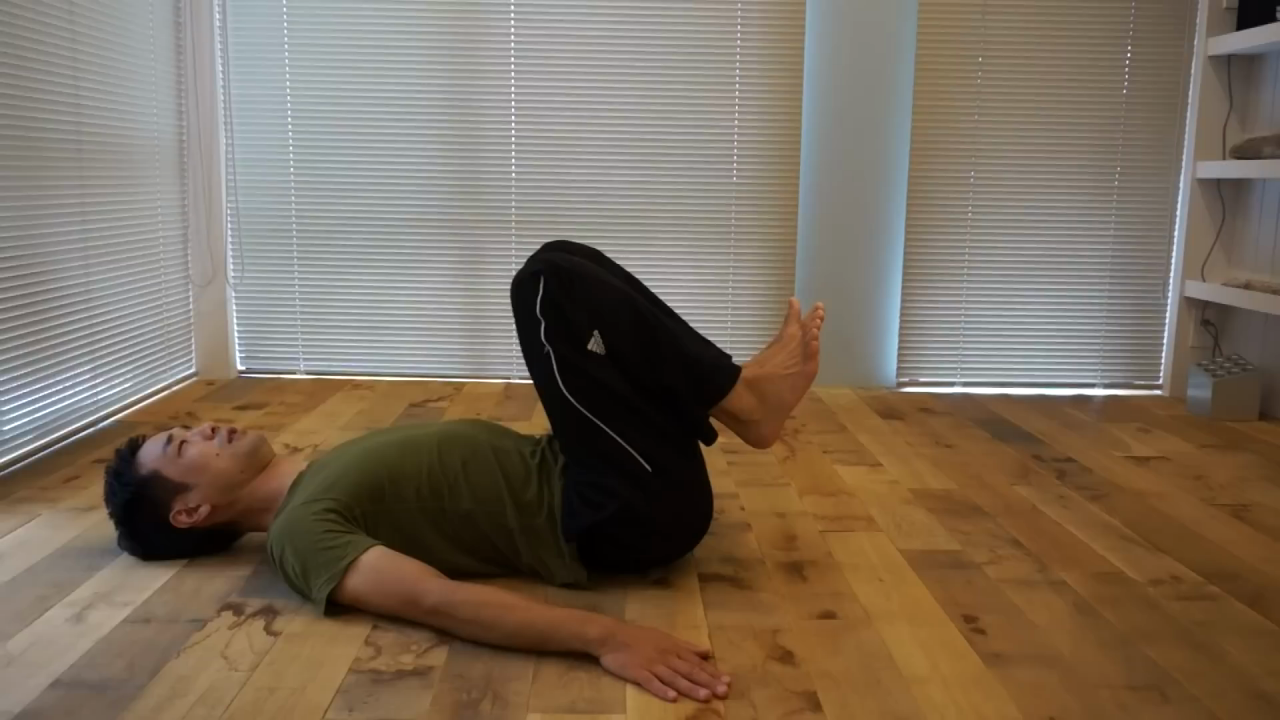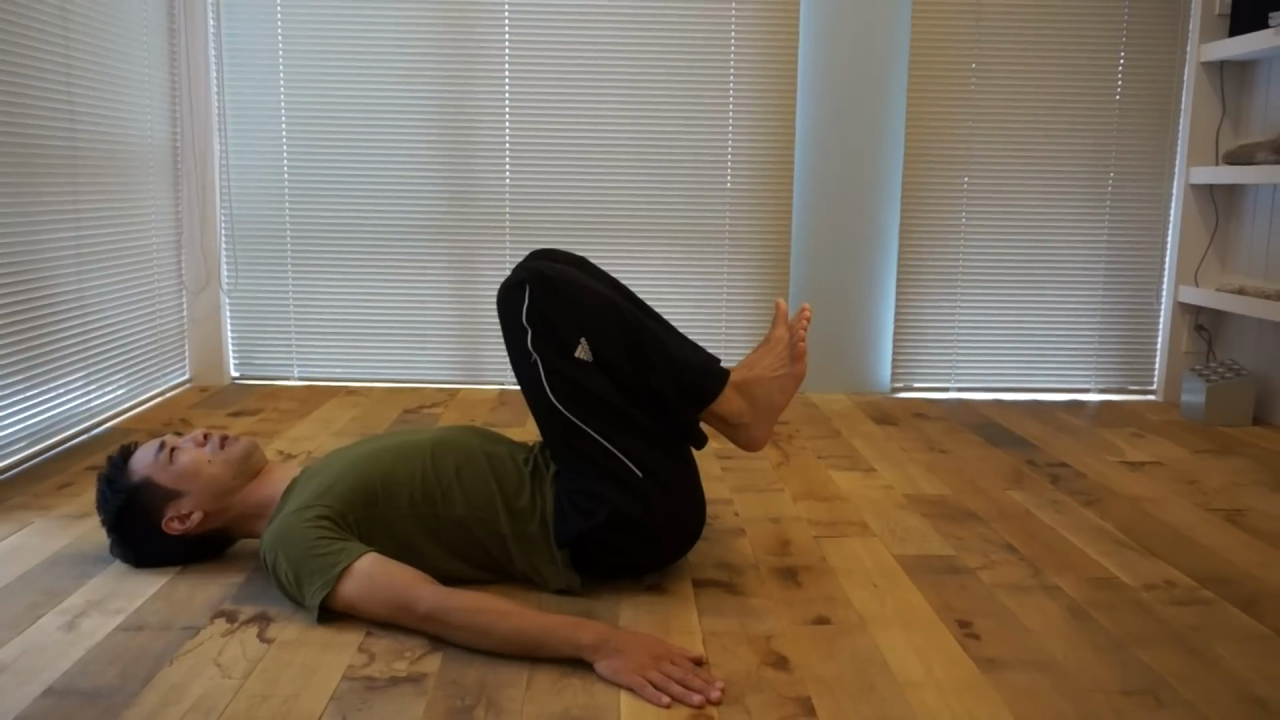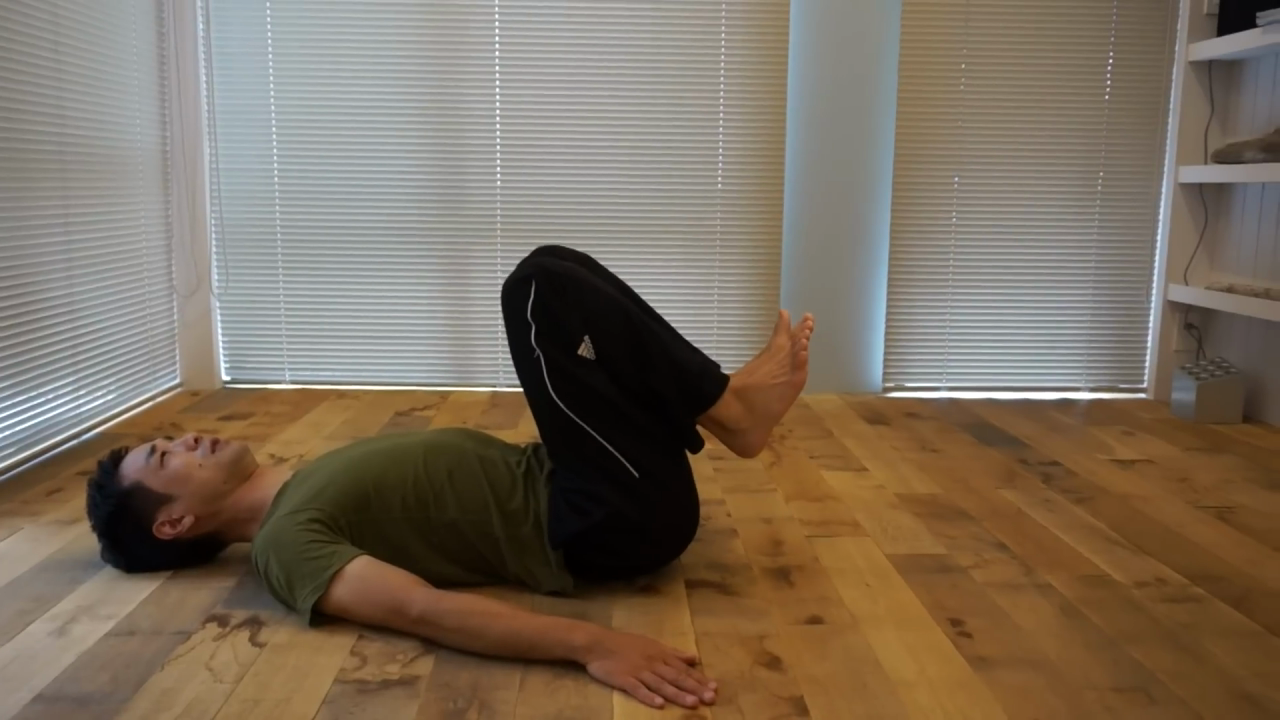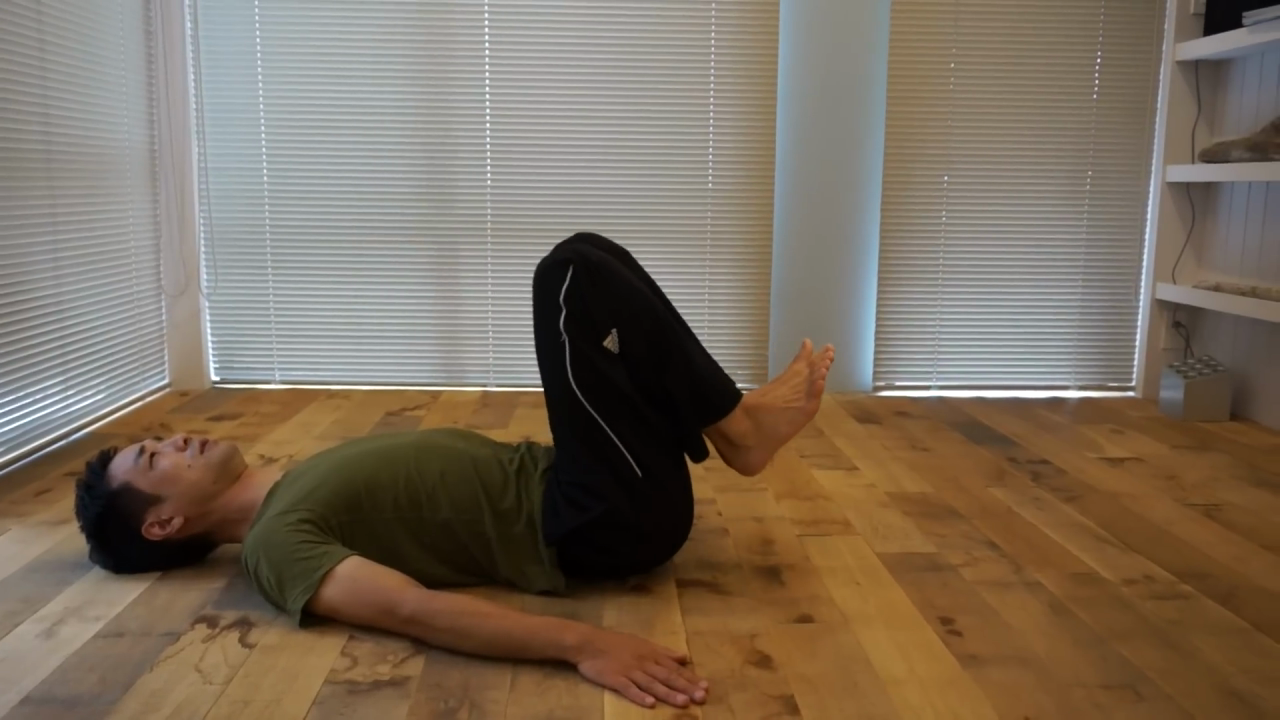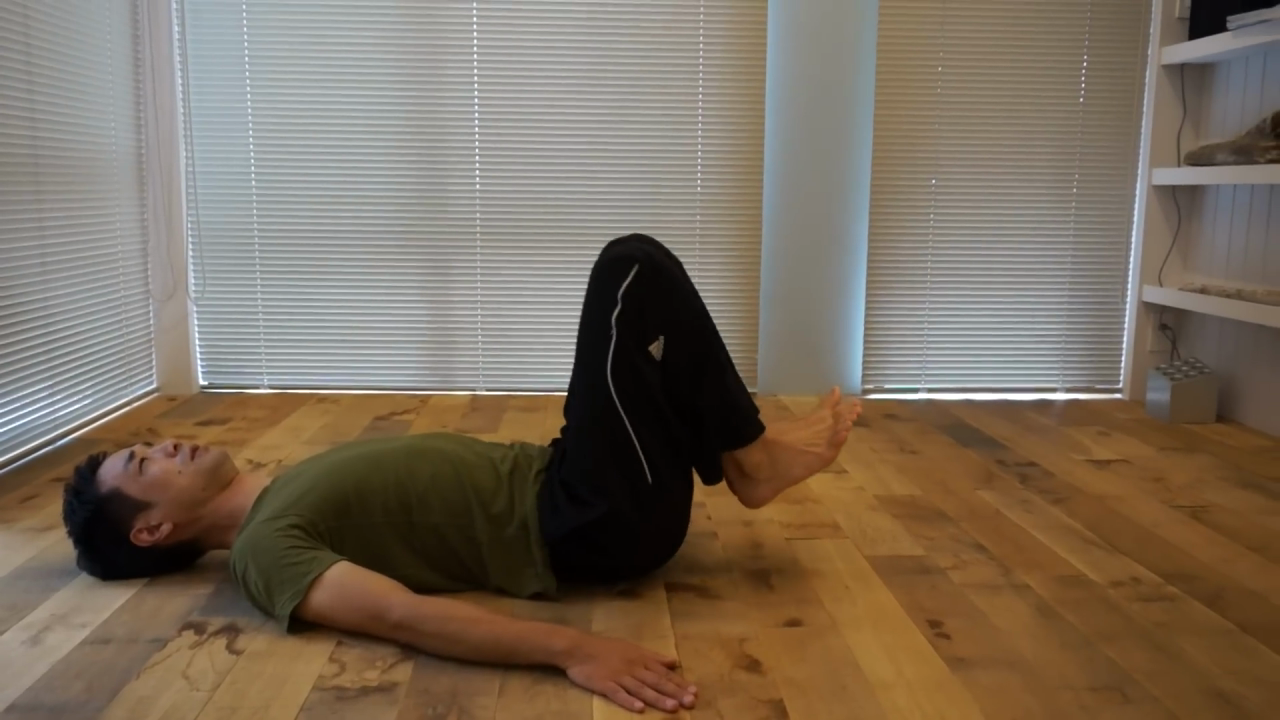
dt=0.4s
person 1, frame 1
left shoulder: (328, 482)
right shoulder: (302, 532)
right elbow: (434, 600)
right wrist: (603, 634)
left hip: (566, 475)
right hip: (622, 519)
left knee: (565, 267)
right knee: (553, 281)
left ankle: (739, 390)
right ankle: (741, 400)
person 1, frame 2
left shoulder: (321, 485)
right shoulder: (297, 539)
right elbow: (428, 607)
right wrist: (597, 642)
left hip: (557, 485)
right hip: (620, 526)
left knee: (548, 279)
right knee: (537, 290)
left ankle: (727, 392)
right ankle: (731, 402)
person 1, frame 3
left shoulder: (311, 491)
right shoulder: (289, 543)
right elbow: (421, 609)
right wrist: (590, 642)
left hip: (554, 484)
right hip: (612, 526)
left knee: (553, 274)
right knee: (541, 287)
left ankle: (725, 400)
right ankle: (729, 408)
person 1, frame 4
left shoulder: (303, 491)
right shoulder: (279, 545)
right elbow: (414, 610)
right wrist: (583, 642)
left hip: (545, 481)
right hip: (603, 527)
left knee: (586, 261)
right knee: (575, 274)
left ankle: (733, 418)
right ankle: (736, 426)
person 1, frame 5
left shoulder: (289, 498)
right shoulder: (267, 551)
right elbow: (402, 615)
right wrist: (571, 647)
left hip: (550, 480)
right hip: (595, 528)
left knee: (634, 265)
right knee: (636, 274)
left ankle: (745, 453)
right ankle: (749, 459)
